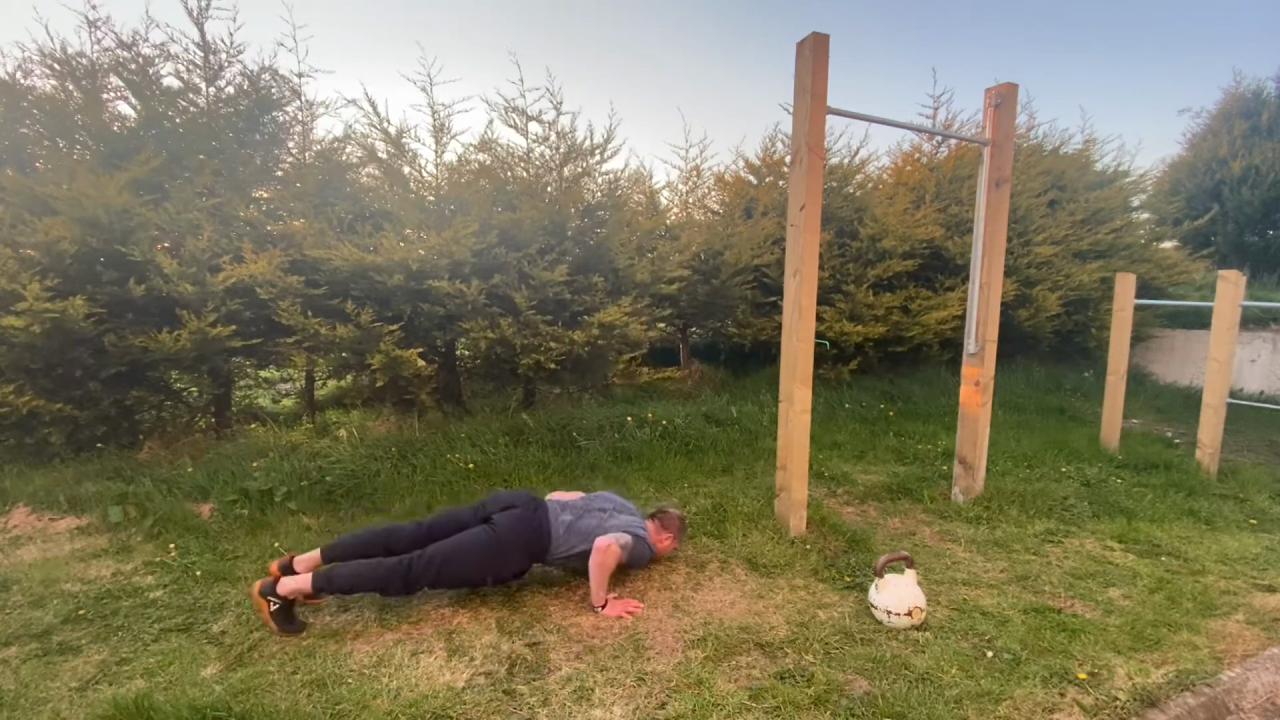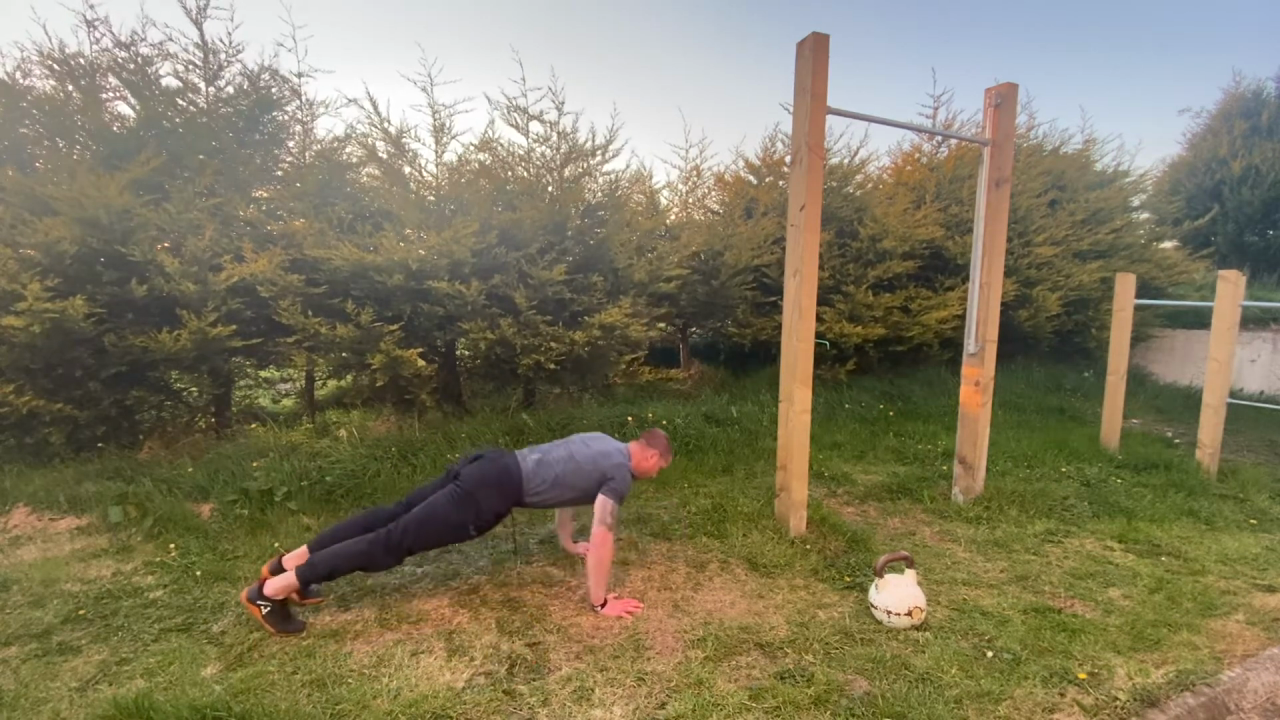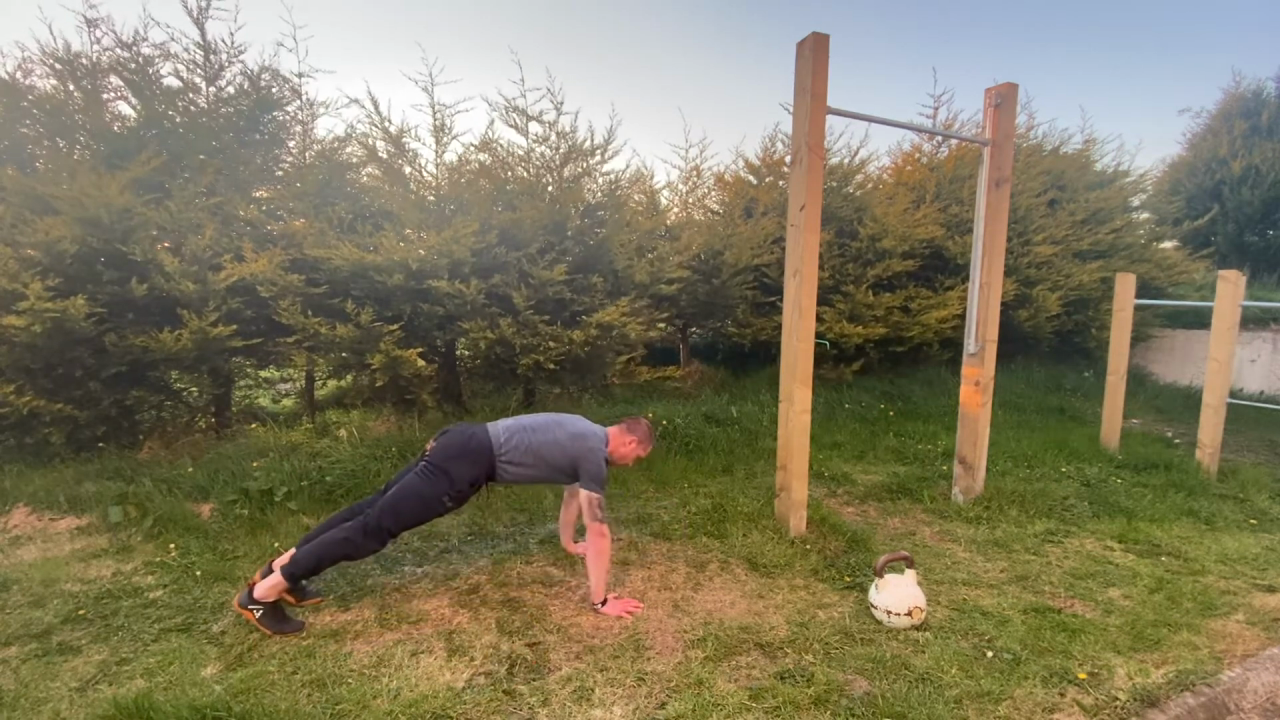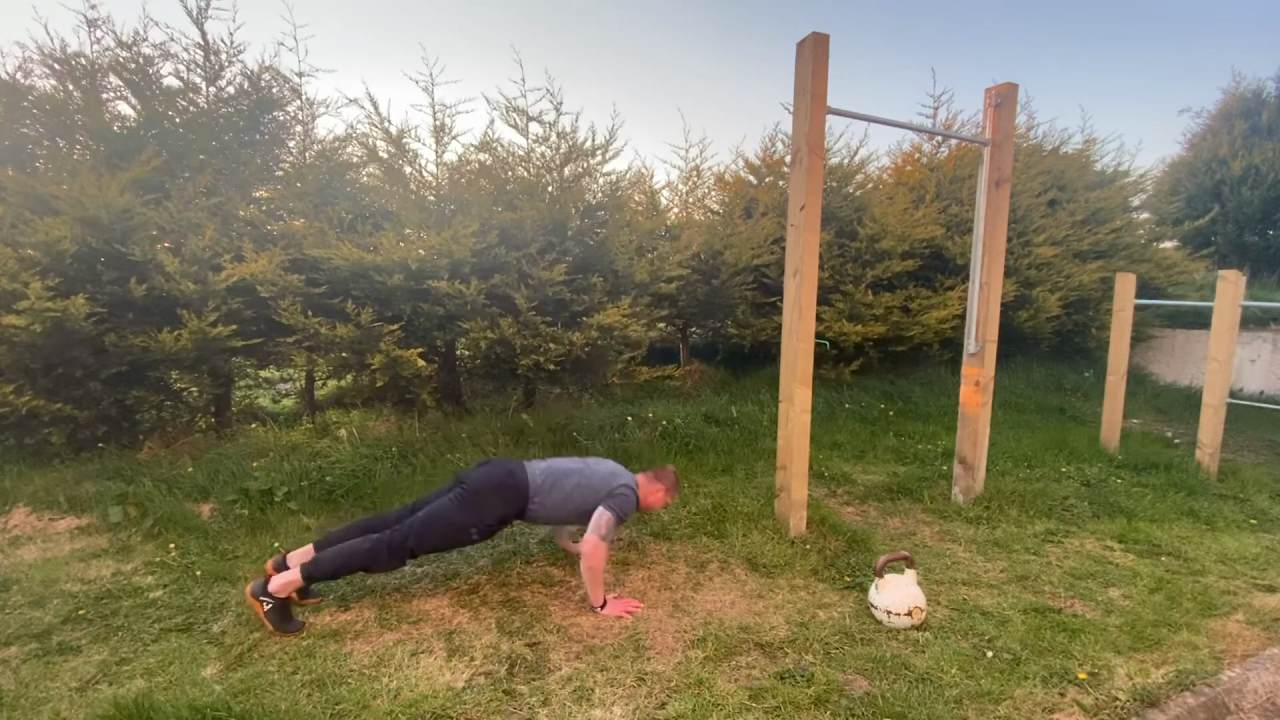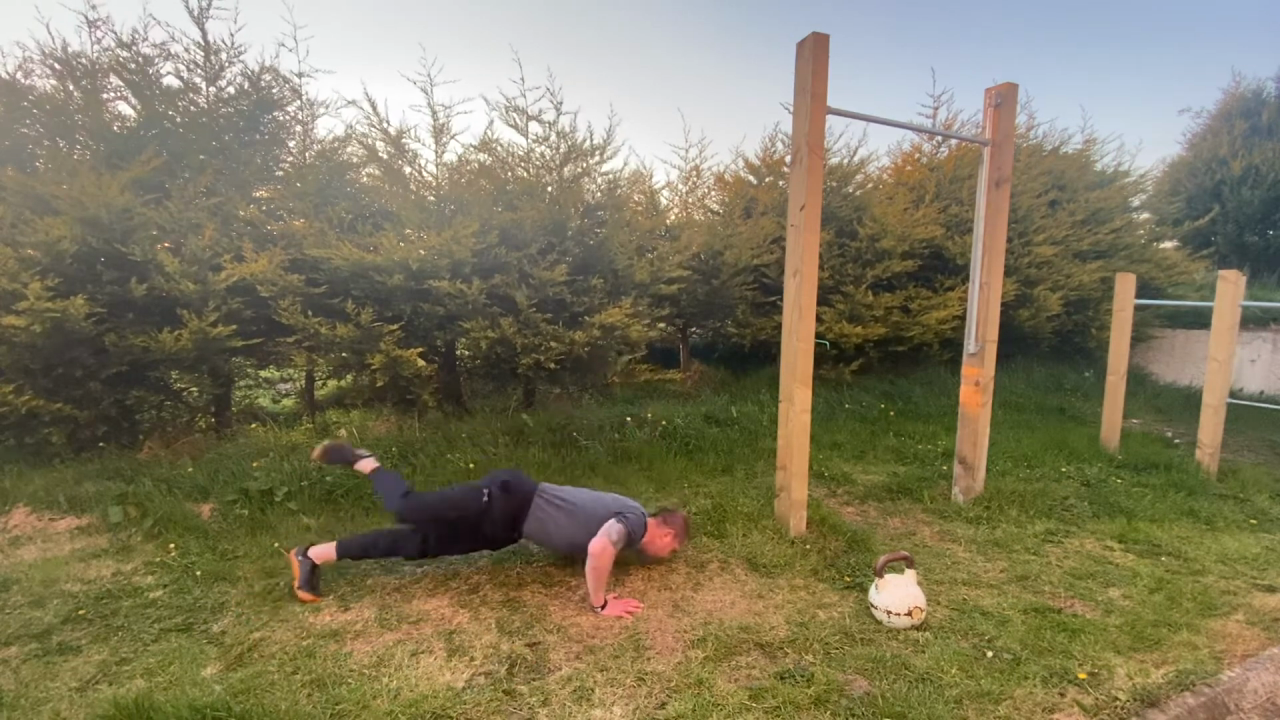
dt=0.5s
person 1, frame 1
left shoulder: (621, 504)
right shoulder: (641, 546)
right elbow: (604, 548)
right wrist: (600, 602)
left hip: (523, 505)
right hip: (519, 541)
left knee: (412, 537)
right knee: (411, 570)
left ankle: (300, 562)
right ankle: (283, 588)
person 1, frame 2
left shoulder: (602, 442)
right shoulder: (619, 473)
right elbow: (602, 538)
left wrist: (566, 543)
right wrist: (600, 602)
left hip: (489, 464)
right hip: (493, 491)
left knee: (392, 515)
right knee: (394, 542)
left ankle: (286, 563)
right ankle: (271, 591)
person 1, frame 3
left shoulder: (587, 435)
right shoulder: (594, 454)
left elbow: (571, 490)
right elbow: (598, 531)
left wrist: (568, 543)
right wrist: (601, 600)
left hip: (464, 440)
right hip: (468, 461)
left knee: (375, 508)
right knee: (376, 526)
left ankle: (279, 567)
right ankle: (263, 593)
person 1, frame 4
left shoulder: (613, 474)
right shoulder: (625, 496)
right elbow: (593, 546)
left wrist: (570, 544)
right wrist: (600, 602)
left hip: (500, 474)
right hip: (503, 497)
left knee: (401, 519)
right knee: (399, 543)
left ankle: (292, 559)
right ankle: (275, 586)
person 1, frame 5
left shoulder: (626, 513)
right shoulder: (634, 523)
right elbow: (599, 549)
right wrist: (600, 603)
left hip: (506, 523)
right hip: (512, 497)
left knee: (418, 541)
right knee: (413, 508)
left ankle: (314, 556)
right ankle: (365, 463)
